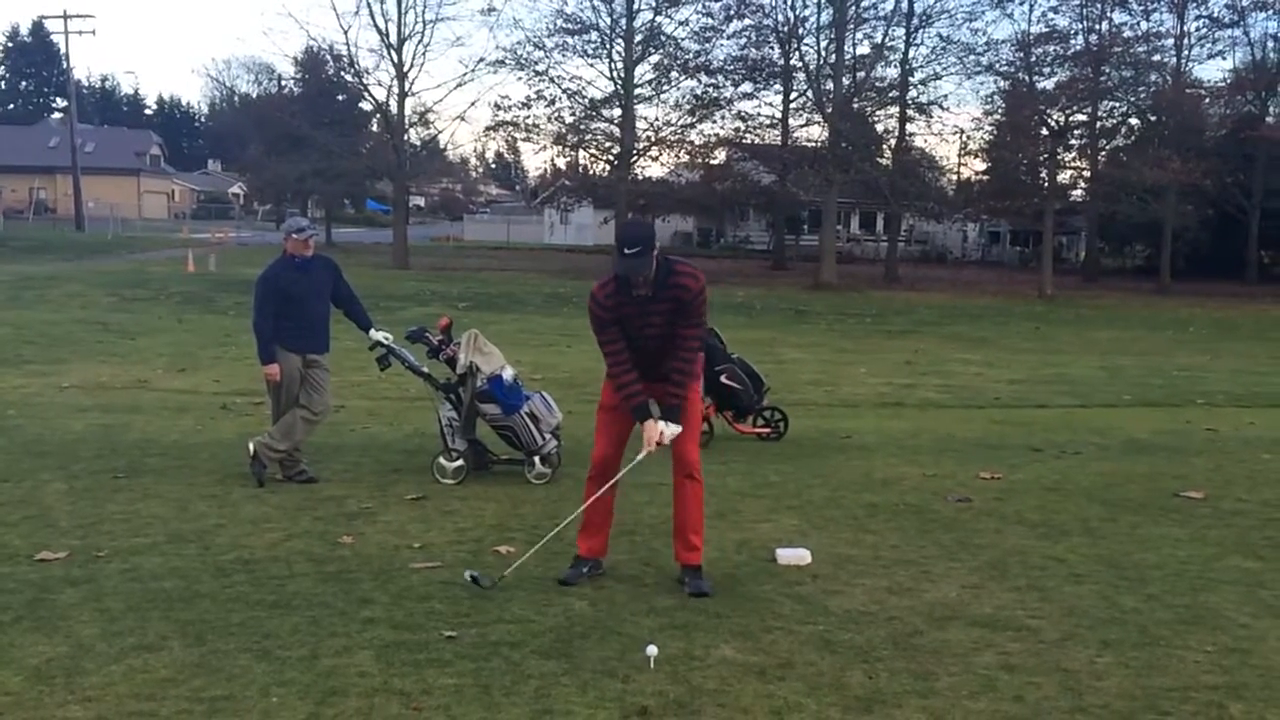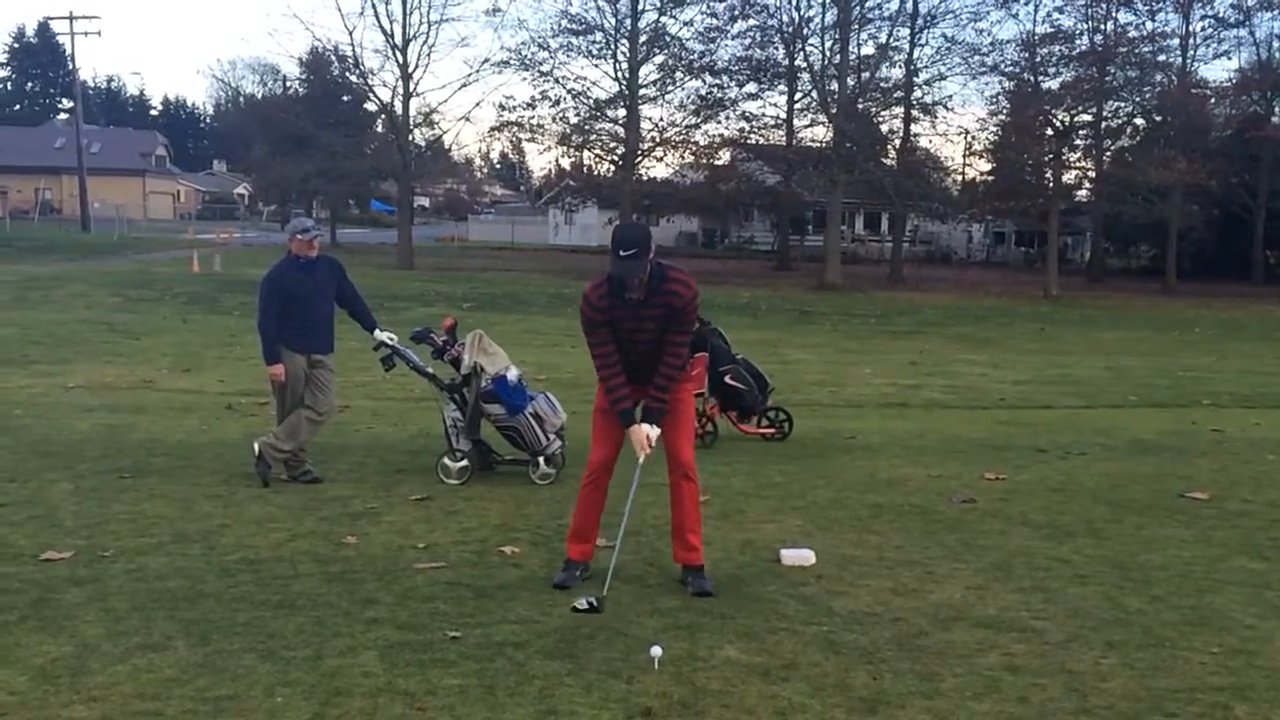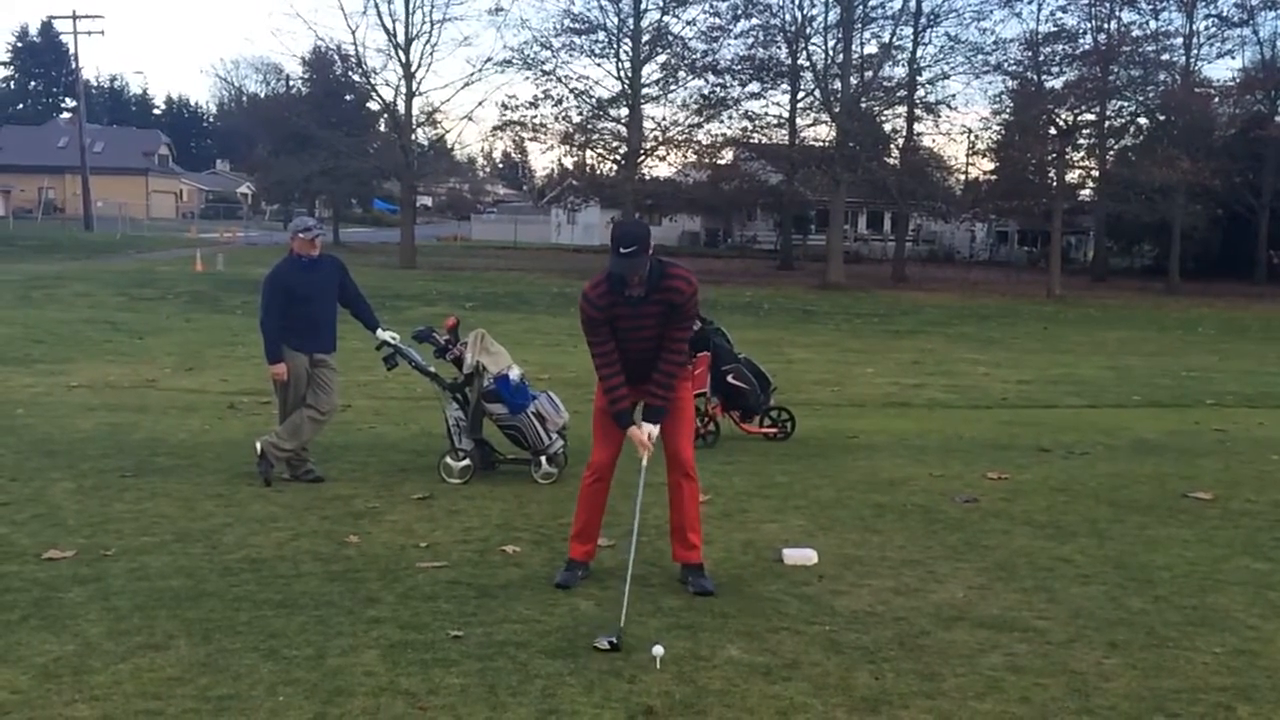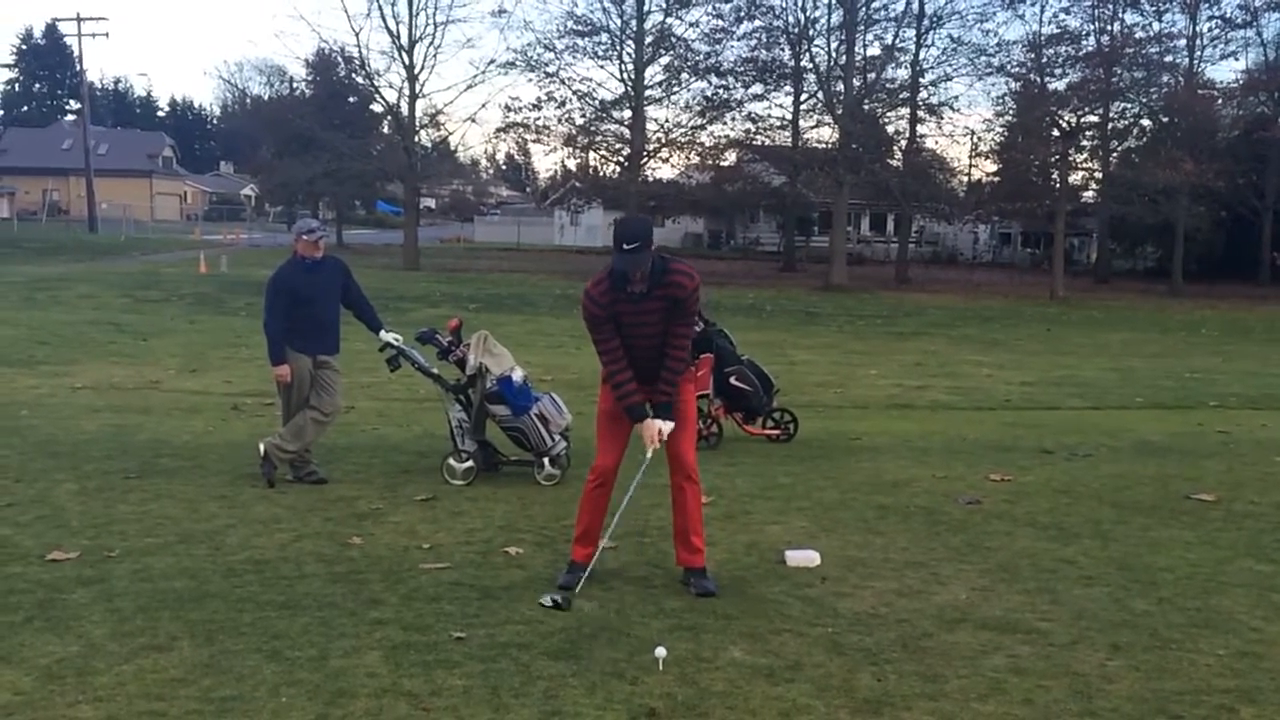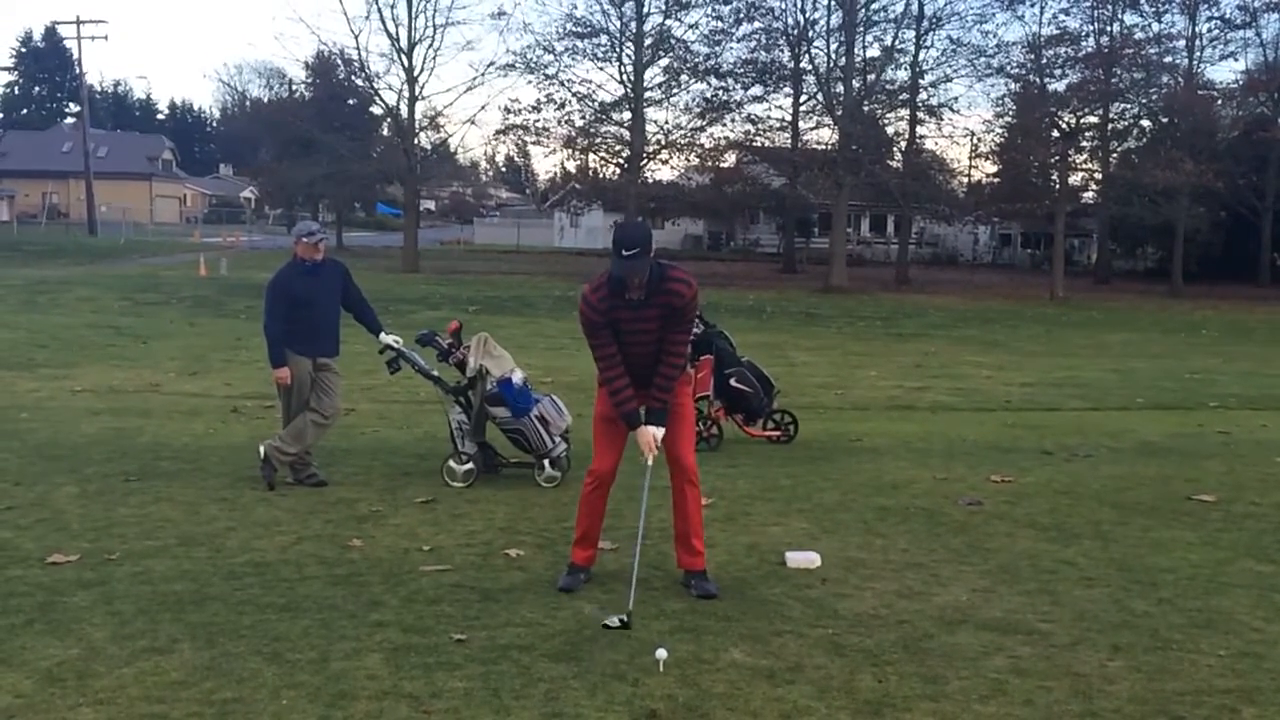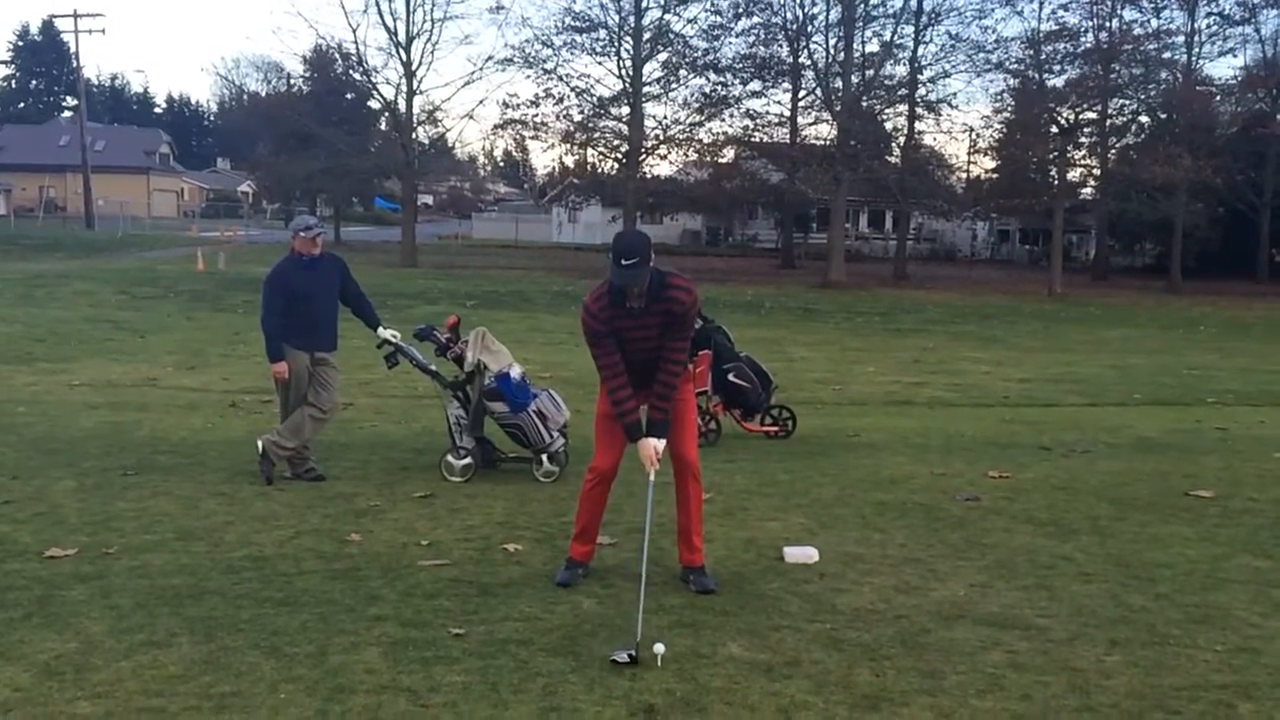
dt=0.5s
person 1, frame 1
left shoulder: (689, 283)
right shoulder: (603, 296)
left elbow: (687, 352)
right elbow: (618, 361)
left wrist: (672, 415)
right wrist: (643, 418)
left hip: (678, 378)
right hip: (626, 377)
left knee: (687, 463)
right knee: (603, 460)
left ankle: (691, 564)
right ankle: (590, 555)
person 1, frame 2
left shoulder: (682, 290)
right shoulder: (595, 298)
left elbow: (673, 357)
right elbow: (607, 364)
left wrist: (652, 418)
right wrist: (629, 422)
left hip: (671, 380)
right hip: (619, 381)
left knee: (682, 464)
right knee: (598, 464)
left ankle: (692, 565)
right ankle: (578, 558)
person 1, frame 3
left shoulder: (682, 285)
right shoulder: (595, 296)
left elbow: (674, 353)
right elbow: (606, 363)
left wrist: (654, 414)
right wrist: (628, 423)
left hip: (670, 378)
right hip: (618, 381)
left knee: (682, 462)
right knee: (600, 463)
left ankle: (691, 563)
right ankle: (578, 558)
person 1, frame 4
left shoulder: (684, 281)
right shoulder: (597, 294)
left elbow: (678, 348)
right elbow: (614, 360)
left wrist: (664, 410)
right wrist: (640, 417)
left hip: (673, 380)
right hip: (622, 382)
left knee: (685, 466)
right knee: (604, 467)
left ankle: (694, 565)
right ankle: (580, 559)
person 1, frame 5
left shoulder: (681, 288)
right shoulder: (594, 298)
left elbow: (674, 356)
right elbow: (609, 365)
left wrist: (656, 416)
right wrist: (635, 423)
left hip: (670, 383)
right hip: (618, 384)
left knee: (684, 467)
right knee: (601, 470)
left ankle: (694, 567)
right ankle: (580, 562)
person 1, frame 6
left shoulder: (682, 295)
right shoulder: (596, 307)
left elbow: (672, 365)
right elbow: (613, 375)
left wrist: (658, 428)
right wrist: (636, 435)
left hip: (672, 381)
right hip: (622, 383)
left knee: (688, 463)
right knee: (603, 466)
left ankle: (693, 563)
right ankle: (579, 556)
person 2, frame 1
left shoulder: (326, 267)
right shoulder: (273, 275)
left elbow: (348, 300)
right elbow: (262, 321)
left wrist: (370, 330)
right wrist: (267, 360)
left hip: (316, 353)
right hip: (284, 353)
left knee: (317, 406)
right knee: (286, 412)
left ankle: (263, 449)
right ankle: (291, 466)
person 2, frame 2
left shoulder: (331, 267)
right shoulder: (278, 276)
left elbow: (352, 301)
right elbow: (266, 321)
left wrist: (374, 330)
right wrist: (272, 361)
left hip: (320, 354)
right hip: (289, 353)
left knee: (321, 407)
right knee: (291, 412)
left ankle: (269, 449)
right ankle: (296, 466)
person 2, frame 3
left shoulder: (333, 267)
right shoulder: (280, 275)
left elbow: (354, 300)
right elbow: (269, 320)
left wrist: (377, 329)
right wrist: (274, 360)
left hip: (322, 353)
right hip: (291, 352)
left knee: (323, 406)
right knee: (293, 411)
left ankle: (270, 449)
right ankle: (298, 465)
person 2, frame 4
left shoulder: (336, 268)
right shoulder: (284, 276)
left elbow: (358, 302)
right elbow: (272, 322)
left wrist: (380, 330)
right wrist: (278, 361)
left hip: (326, 354)
right hip: (295, 353)
left knee: (326, 407)
right knee: (297, 413)
left ankle: (274, 450)
right ankle: (301, 466)
person 2, frame 5
left shoulder: (337, 271)
right shoulder: (284, 279)
left elbow: (357, 304)
right elbow: (273, 324)
left wrist: (380, 333)
right wrist: (278, 364)
left hip: (325, 357)
right hip: (295, 356)
left knee: (327, 410)
right knee: (297, 415)
left ankle: (274, 453)
right ankle: (302, 469)
person 2, frame 6
left shoulder: (334, 265)
right shoulder: (281, 274)
left elbow: (355, 298)
right elbow: (270, 319)
left wrist: (378, 327)
right wrist: (276, 358)
left hip: (323, 351)
right hip: (292, 351)
left knee: (324, 404)
right knee: (295, 410)
left ankle: (272, 447)
right ankle: (299, 463)
